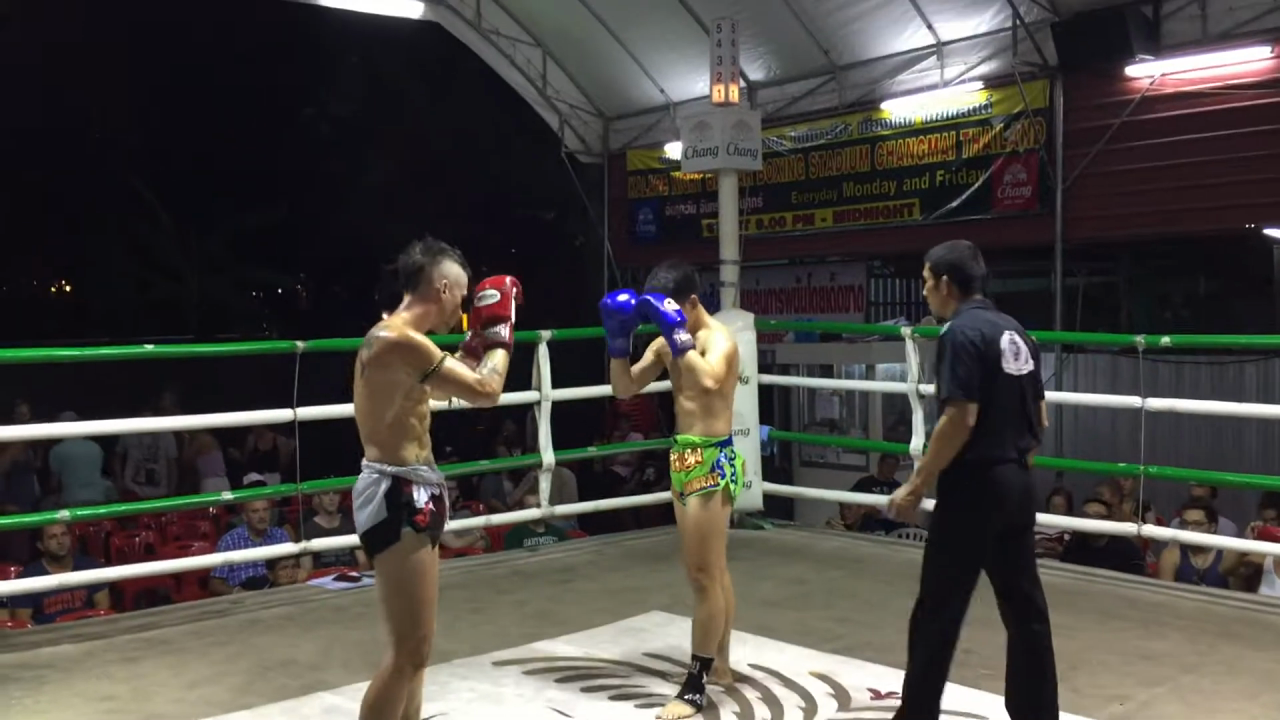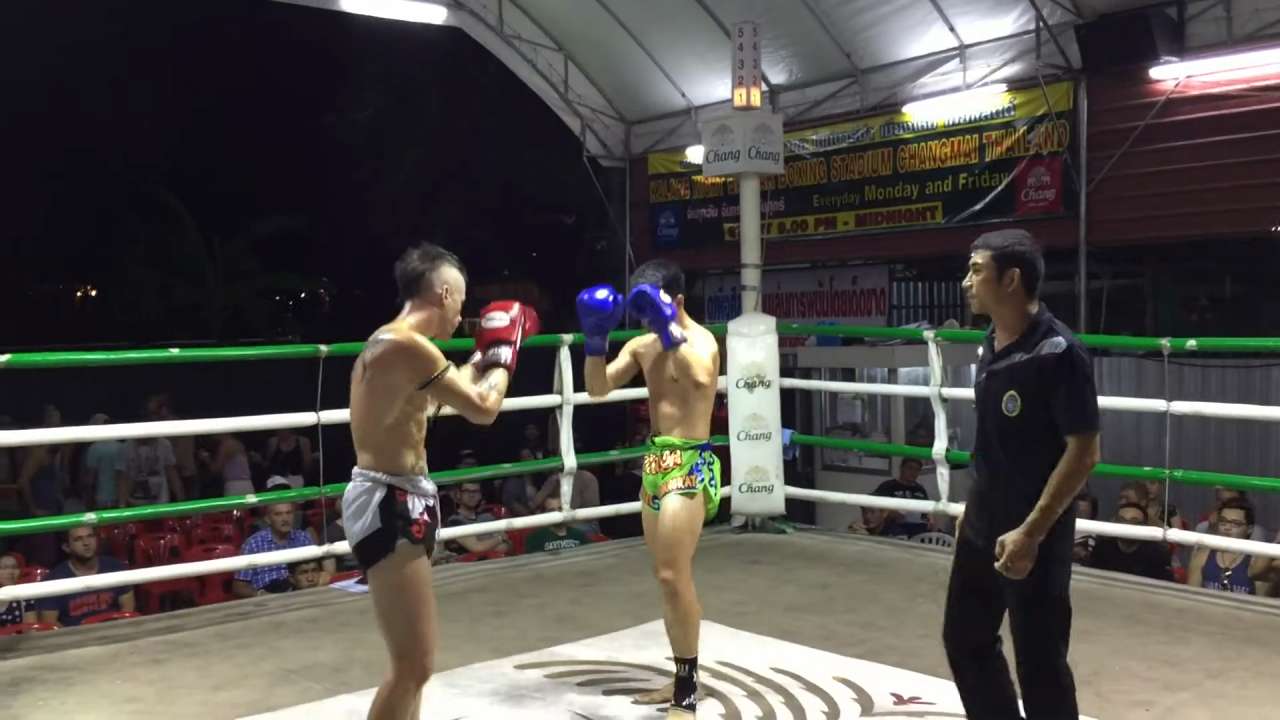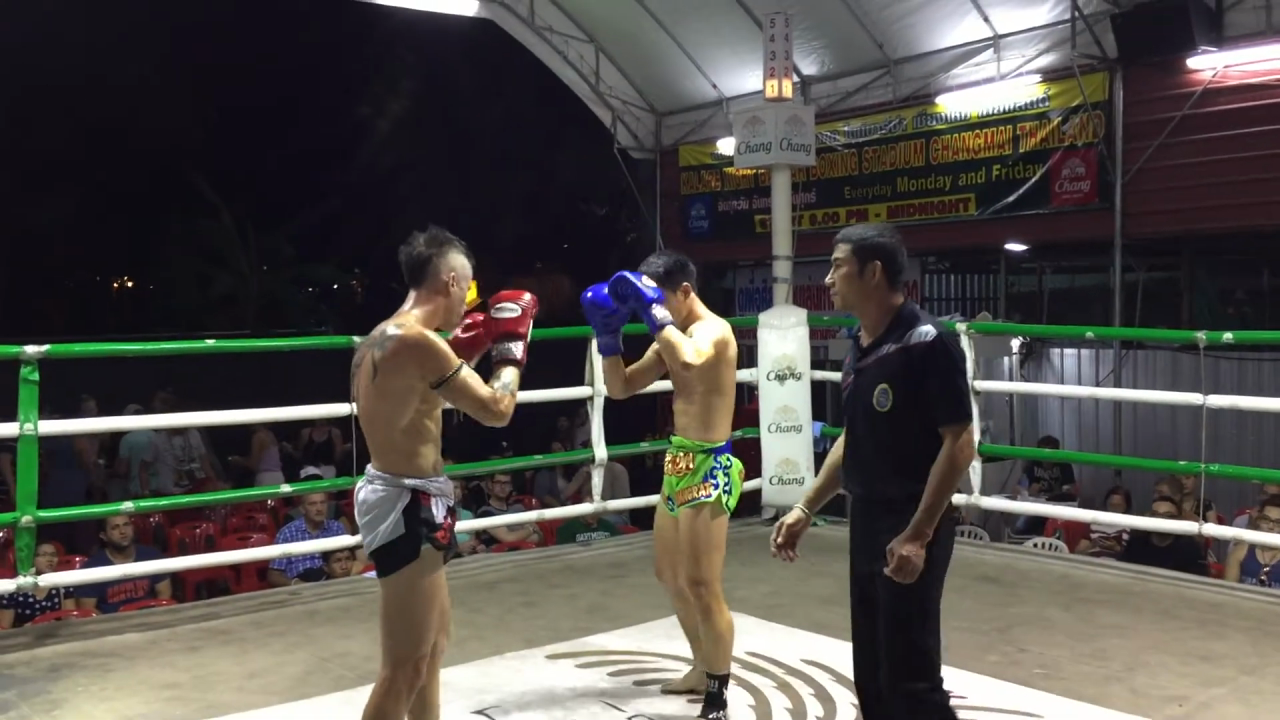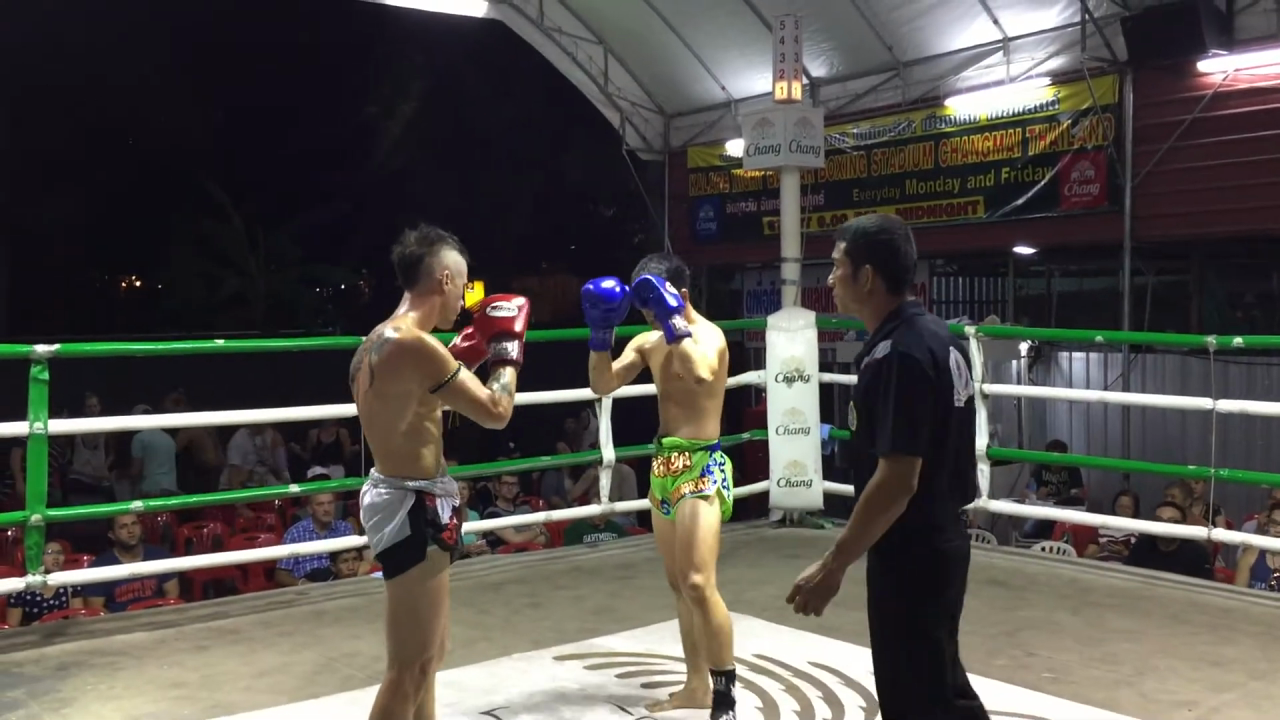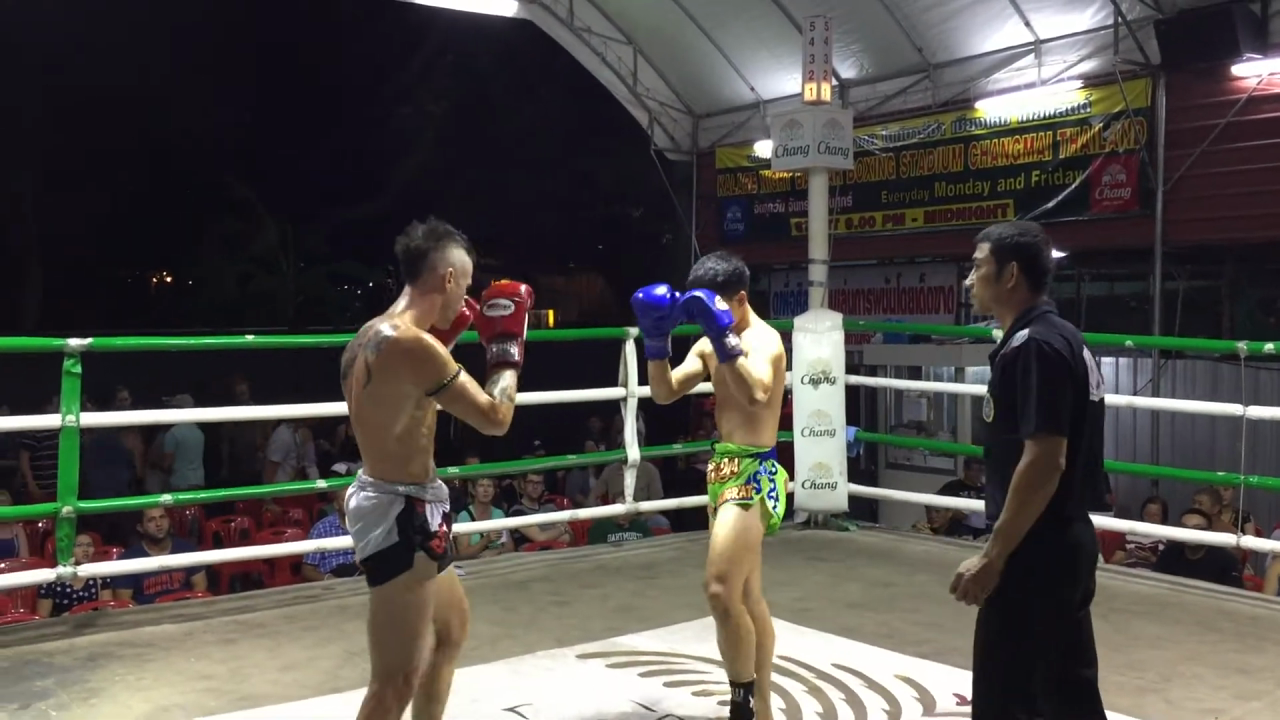
dt=1s
person 1, frame 1
left shoulder: (960, 332)
right shoulder: (1015, 333)
left elbow: (960, 420)
right elbow: (1040, 420)
left wrist: (916, 485)
left hip: (973, 486)
right hip: (1017, 483)
left knee: (937, 611)
right knee: (1026, 609)
person 1, frame 2
left shoulder: (1059, 352)
right shoulder: (992, 345)
left elbow: (1082, 452)
left wrist: (1031, 533)
left hip: (1036, 528)
right hip: (987, 518)
left knee: (1039, 655)
right knee: (964, 636)
person 1, frame 3
left shoulder: (927, 343)
right shoulder: (860, 347)
left elbow: (958, 445)
left wrist: (919, 535)
right wrist: (805, 508)
left hip: (910, 535)
right hip: (867, 529)
left knee: (908, 677)
right knee: (872, 674)
person 1, frame 4
left shoulder: (898, 355)
right shoulder: (934, 336)
left elbow: (897, 479)
left wrist: (832, 566)
left hip: (911, 552)
right hip: (940, 540)
person 1, frame 5
left shoulder: (1033, 346)
right shoulder: (1060, 338)
left elbow: (1044, 461)
left wrist: (993, 556)
left hip: (1036, 551)
right hip: (1067, 542)
person 2, frame 1
left shoulder: (388, 338)
right shoulder: (402, 342)
left elbow: (441, 388)
right elbow: (485, 392)
left wrist: (479, 338)
right wrist: (500, 330)
left hip: (407, 493)
right hip: (398, 496)
left knee: (415, 641)
right knee: (411, 649)
person 2, frame 2
left shoulder: (388, 343)
right shoulder: (407, 345)
left elbow: (442, 394)
right elbow: (483, 408)
left wrist: (488, 354)
right wrist: (503, 349)
left hip: (392, 501)
right hip: (391, 505)
left knee: (418, 646)
right knee: (413, 662)
person 2, frame 3
left shoulder: (380, 337)
right shoulder: (417, 342)
right elbow: (496, 410)
left wrist: (464, 348)
right wrist: (510, 341)
left hip: (396, 495)
right hip: (409, 504)
left knee: (433, 639)
right knee: (406, 667)
person 2, frame 4
left shoulder: (379, 340)
right shoulder: (414, 345)
right elbow: (495, 412)
left wrist: (457, 363)
right wrist: (506, 343)
left hip: (401, 498)
right hip: (414, 507)
left knee: (428, 654)
right knee: (409, 668)
person 2, frame 5
left shoulder: (372, 335)
right shoulder: (411, 344)
right elbow: (494, 418)
left wrist: (440, 340)
right wrist: (506, 342)
left hip: (388, 504)
right hip: (403, 515)
left knee: (453, 627)
person 3, frame 1
left shoulder: (719, 339)
right shoulder: (666, 344)
left elbow: (709, 384)
right elbow: (624, 388)
left wrist: (677, 334)
right wrist: (618, 339)
left hip: (712, 462)
right hip: (683, 459)
left knee: (702, 575)
right knee: (713, 569)
right ankle: (718, 663)
person 3, frame 2
left shoulder: (700, 339)
right shoulder: (642, 346)
left elbow: (701, 379)
right elbow: (597, 387)
left wrist: (669, 326)
right wrist: (595, 338)
left hip: (689, 464)
right hip: (655, 464)
left knee: (673, 576)
right knee: (669, 578)
right ankle: (683, 680)
person 3, frame 3
left shoulder: (713, 330)
right shoulder: (670, 337)
left elbow: (688, 361)
right elbow: (620, 388)
left wrist: (655, 311)
right wrist: (608, 335)
left hip: (708, 467)
right hip: (679, 464)
left knee: (703, 589)
right knee: (668, 574)
right ankle: (704, 667)
person 3, frame 4
left shoulder: (707, 334)
right shoulder: (647, 342)
left elbow: (702, 375)
right elbow: (601, 384)
left wrist: (672, 319)
right wrist: (600, 330)
left hip: (701, 466)
right hip: (663, 466)
left knee: (698, 584)
right knee: (678, 584)
person 3, frame 5
left shoulder: (764, 339)
right shoulder: (708, 345)
left elbow: (757, 392)
right elbow: (665, 392)
left wrist: (725, 335)
right wrist: (656, 339)
left hip: (752, 475)
right hip: (723, 471)
left knee: (721, 590)
right knee: (746, 596)
